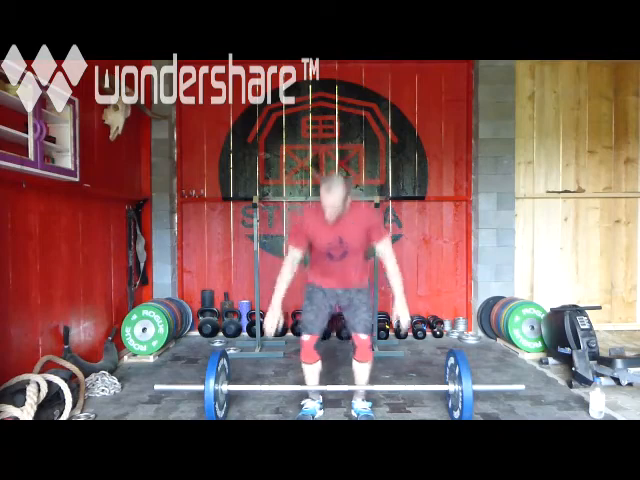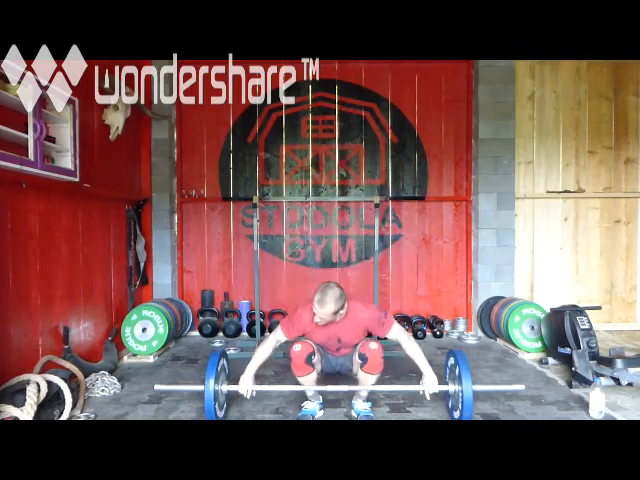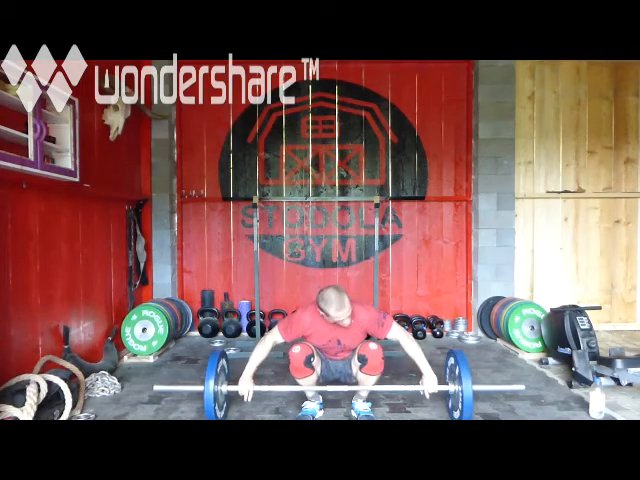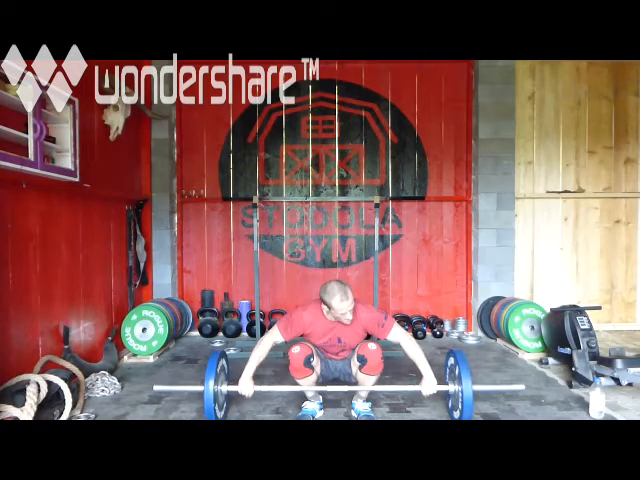
dt=0.7s
person 1, frame 1
left shoulder: (366, 216)
right shoulder: (309, 220)
left elbow: (388, 257)
right elbow: (290, 262)
left wrist: (400, 300)
right wrist: (274, 306)
left hip: (356, 287)
right hip: (319, 286)
left knee: (362, 340)
right knee: (308, 340)
left ankle: (360, 400)
right ankle: (312, 400)
person 1, frame 2
left shoulder: (364, 313)
right shoulder: (305, 315)
left elbow: (403, 336)
right elbow: (273, 339)
left wrist: (427, 373)
right wrist: (248, 374)
left hip: (352, 356)
right hip: (321, 355)
left knee: (373, 350)
right knee: (299, 350)
left ankle: (360, 401)
right ankle: (313, 401)
person 1, frame 3
left shoulder: (364, 314)
right shoulder: (305, 317)
left elbow: (403, 336)
right elbow: (269, 339)
left wrist: (428, 373)
right wrist: (246, 376)
left hip: (352, 365)
right hip: (320, 365)
left knee: (373, 351)
right knee: (297, 352)
left ankle: (360, 401)
right ankle: (313, 401)
person 1, frame 4
left shoulder: (365, 313)
right shoulder: (305, 315)
left elbow: (404, 338)
right elbow: (268, 339)
left wrist: (428, 375)
right wrist: (247, 376)
left hip: (352, 364)
right hip: (320, 364)
left knee: (372, 350)
right knee: (297, 353)
left ankle: (360, 402)
right ankle: (312, 402)
